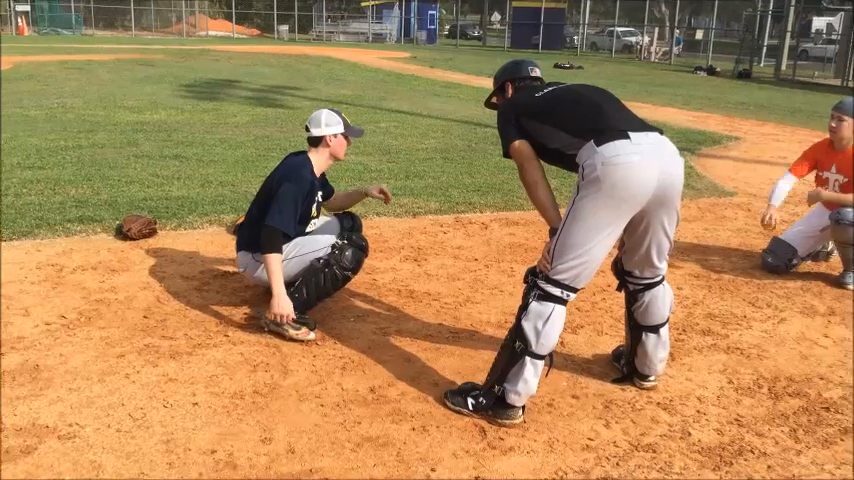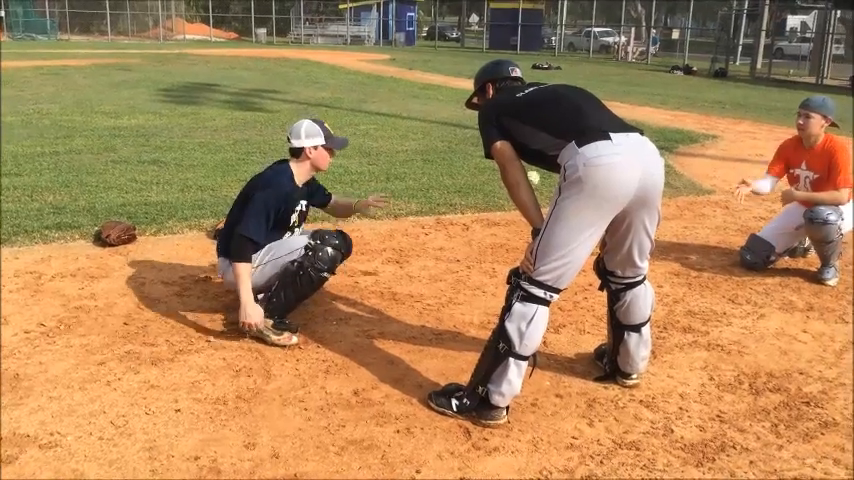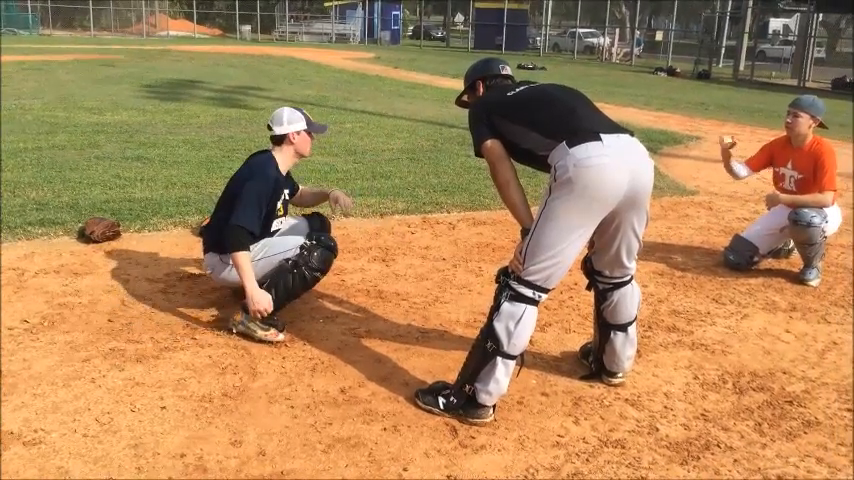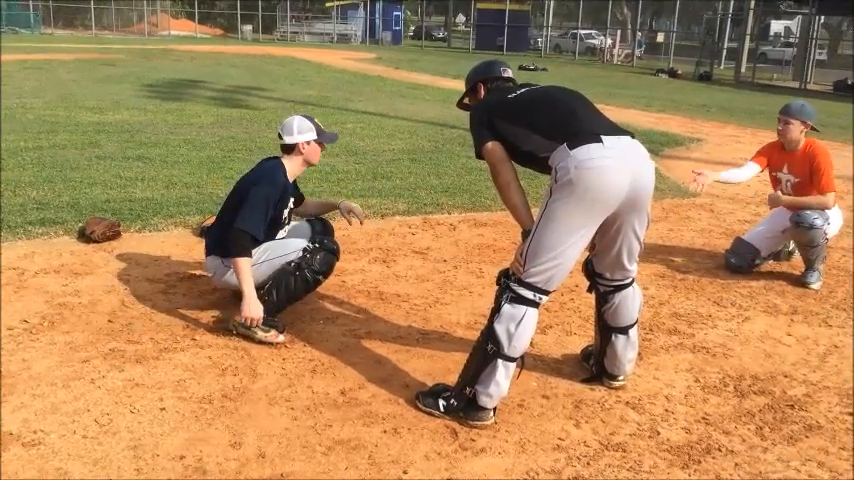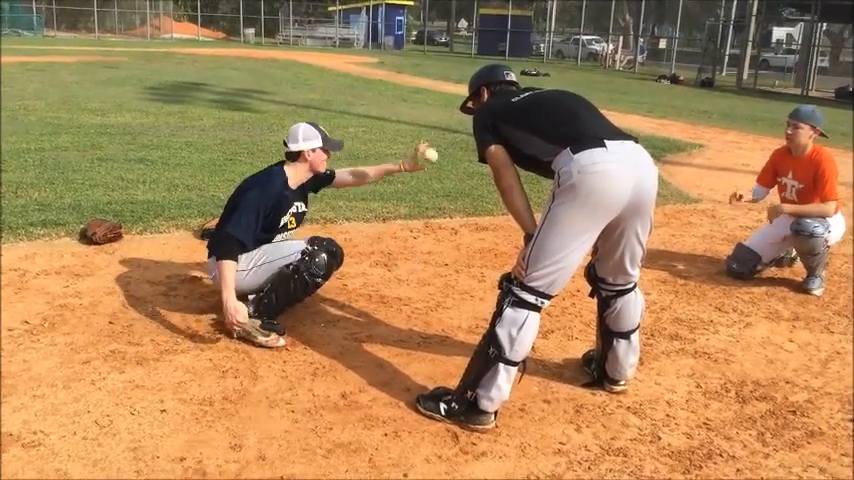
dt=1s
person 1, frame 1
left shoulder: (512, 107)
right shoulder: (576, 92)
left elbow: (529, 166)
left wrist: (557, 229)
left hip: (618, 164)
right hip: (667, 155)
left knee: (553, 282)
right knee: (647, 272)
left ankle: (505, 397)
right ankle: (645, 365)
person 1, frame 2
left shoulder: (493, 108)
right shoulder: (558, 93)
left elbow: (511, 167)
left wrist: (539, 231)
left hip: (599, 164)
right hip: (647, 156)
left knee: (535, 284)
right knee: (629, 271)
left ankle: (489, 398)
right ankle: (627, 363)
person 1, frame 3
left shoulder: (484, 106)
right shoulder: (549, 92)
left elbow: (501, 166)
left wrist: (528, 230)
left hip: (589, 166)
right hip: (637, 158)
left knee: (524, 283)
right knee: (616, 272)
left ankle: (475, 397)
right ankle: (612, 363)
person 1, frame 4
left shoulder: (484, 108)
right shoulder: (548, 94)
left elbow: (502, 169)
left wrist: (530, 232)
left hip: (590, 167)
right hip: (638, 159)
left knee: (524, 286)
right knee: (617, 273)
left ankle: (475, 399)
right ankle: (614, 366)
person 1, frame 5
left shoulder: (488, 112)
right shoulder: (552, 98)
left elbow: (506, 174)
left wrist: (532, 236)
left hip: (594, 172)
right hip: (642, 165)
left knee: (527, 290)
right knee: (620, 279)
left ankle: (477, 403)
right ankle: (615, 370)
person 2, frame 1
left shoulder: (312, 168)
right shoulder: (298, 175)
left elbow: (332, 202)
right elbow: (271, 237)
left wrist: (365, 192)
right wrist: (279, 295)
right hip: (260, 259)
left knee: (348, 224)
right knee: (354, 247)
left ankle: (294, 283)
right ankle: (283, 316)
person 2, frame 2
left shoulder: (303, 180)
right shoulder: (276, 185)
left elbow: (333, 206)
right elbow: (241, 244)
left wrist: (359, 205)
right wrist: (247, 303)
left hip: (266, 254)
right hip: (241, 265)
left knee: (341, 242)
right knee: (327, 248)
left ankle: (277, 290)
right ankle: (266, 317)
person 2, frame 3
left shoulder: (277, 165)
right shoulder: (264, 174)
left elbow: (299, 197)
right elbow: (236, 236)
left wrist: (329, 193)
right wrist: (252, 291)
right hip: (227, 259)
left knee: (318, 226)
right knee: (322, 248)
left ankle: (267, 282)
right ankle: (250, 317)
person 2, frame 4
left shoulder: (284, 174)
right shoulder: (271, 181)
left elbow: (299, 207)
right elbow: (239, 241)
left wrist: (337, 205)
right wrist: (250, 298)
right hip: (228, 264)
left knee: (320, 230)
right knee: (324, 251)
left ankle: (263, 285)
right ankle: (252, 319)
person 2, frame 5
left shoulder: (303, 178)
right shoulder: (265, 188)
left elbow: (353, 176)
right elbow: (228, 245)
left wrist: (401, 166)
right wrist: (229, 301)
left hip: (263, 257)
right hip: (234, 267)
left knee: (330, 253)
right knee: (321, 256)
right ankle: (253, 315)
person 3, frame 1
right shoulder: (820, 148)
right elbow: (789, 177)
left wrist: (825, 195)
right wrist: (772, 206)
right hip: (826, 211)
right knee: (773, 261)
right ankle: (824, 248)
person 3, frame 2
left shoulder: (837, 149)
right shoulder: (789, 146)
left elbow: (843, 196)
right elbow: (768, 183)
left wrist: (798, 195)
right wrist: (752, 186)
left hip: (836, 211)
right hip: (801, 208)
left knee: (820, 217)
right knee: (751, 258)
left ankle: (830, 264)
right ankle: (801, 244)
person 3, frame 3
left shoulder: (823, 150)
right shoulder: (776, 145)
left elbow: (827, 199)
right elbow: (741, 172)
left wrist: (782, 198)
right wrist: (727, 157)
left hip: (822, 213)
right hip: (786, 210)
left knee: (804, 219)
right knee: (735, 259)
left ankle: (813, 264)
right ankle: (784, 245)
person 3, frame 4
left shoulder: (817, 153)
right shoulder: (771, 149)
left elbow: (828, 201)
right elbow: (745, 172)
left wrist: (785, 199)
right wrist: (712, 176)
left hip: (823, 215)
right hip: (787, 212)
left knee: (805, 221)
right knee: (736, 261)
left ankle: (814, 267)
right ankle: (786, 247)
person 3, frame 5
left shoulder: (823, 160)
right shoulder: (779, 155)
left elbow: (828, 209)
right elbow: (762, 189)
left wrist: (784, 208)
right wrist: (746, 197)
left hip: (825, 222)
right hip: (790, 219)
left knee: (806, 229)
right knee: (738, 267)
left ankle: (816, 274)
right ankle: (787, 253)
